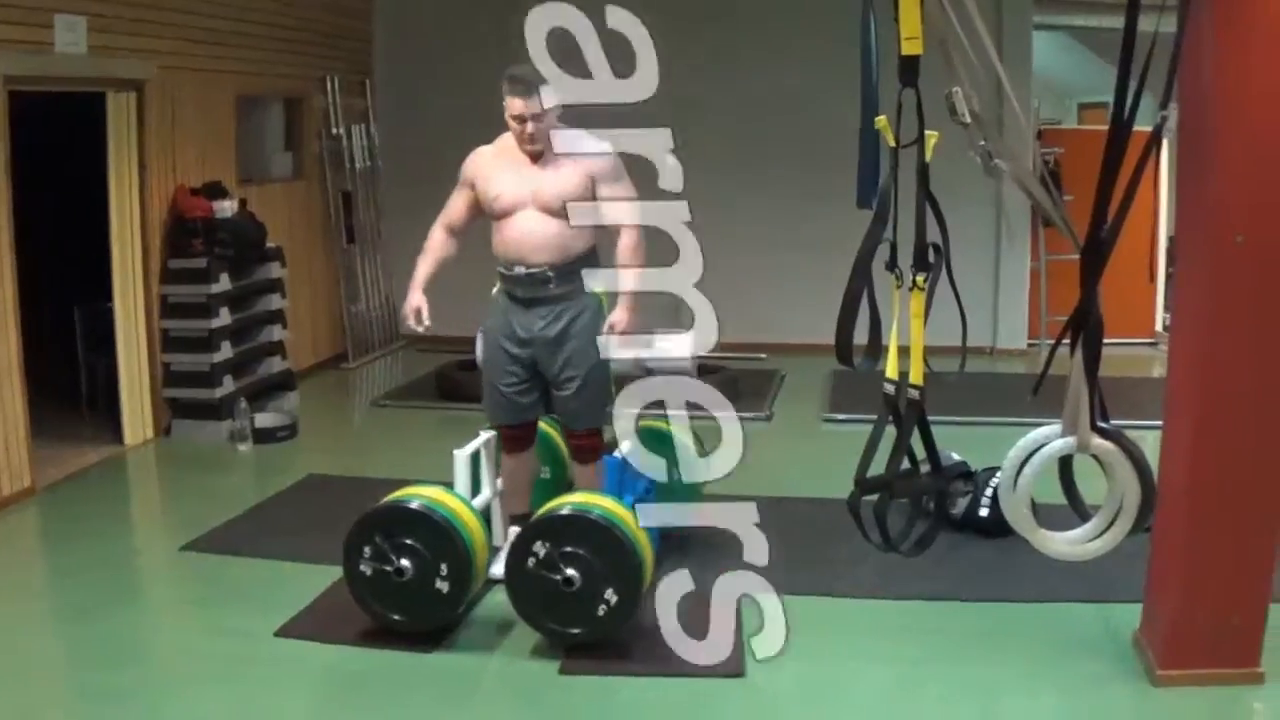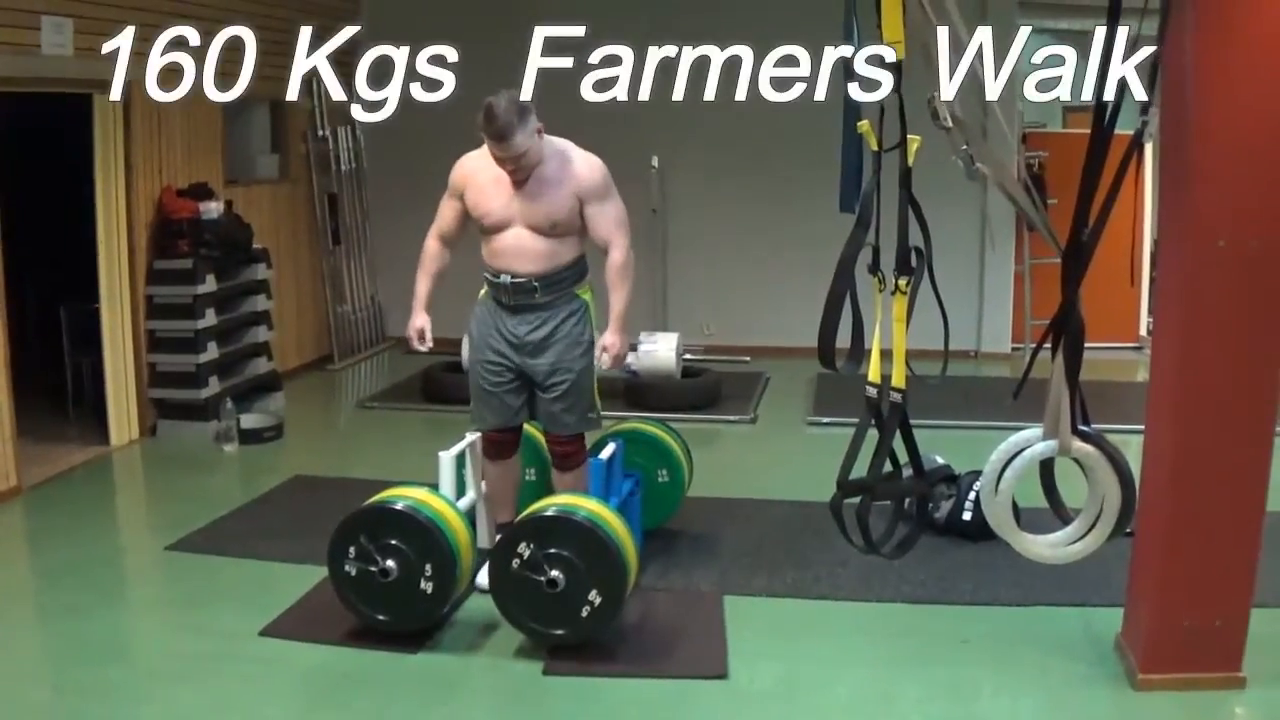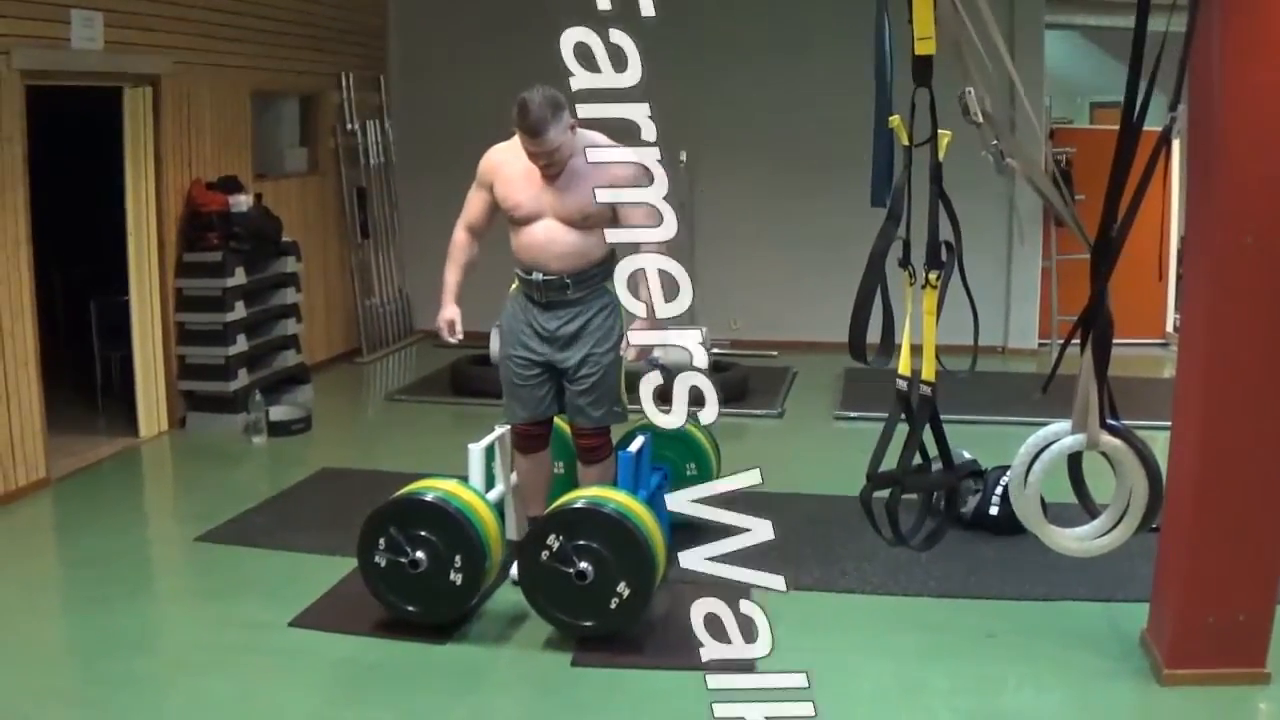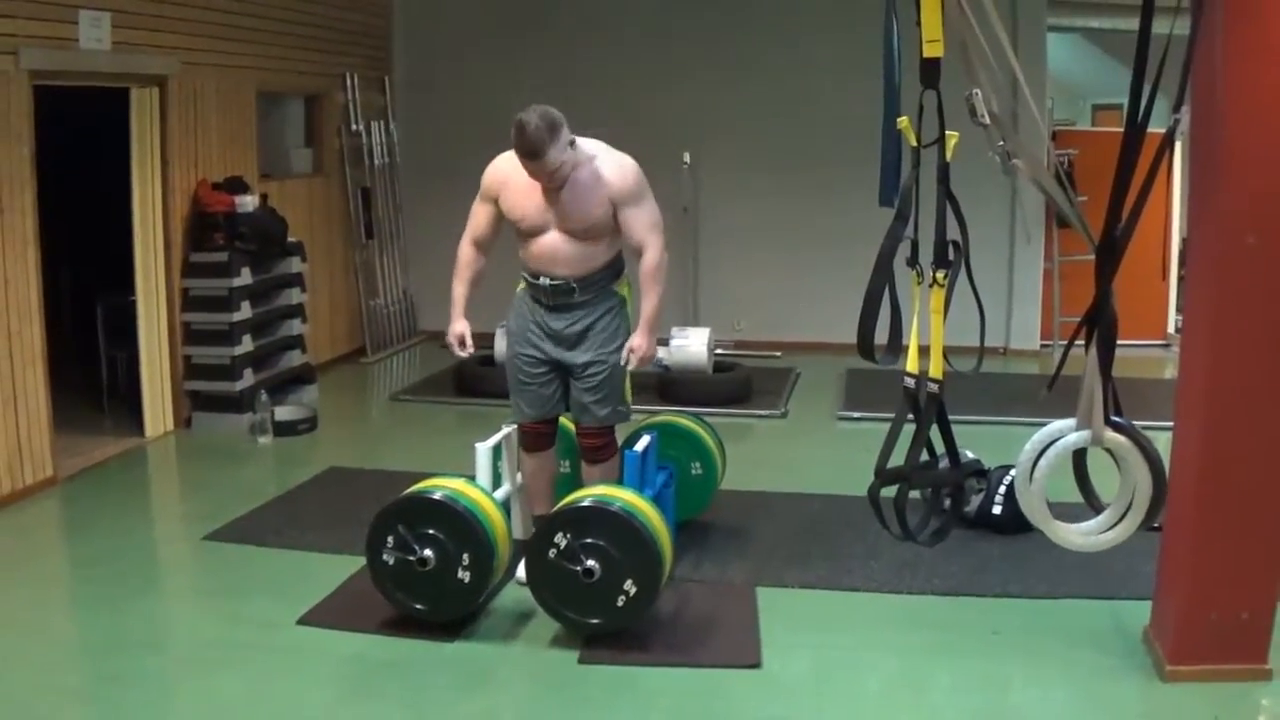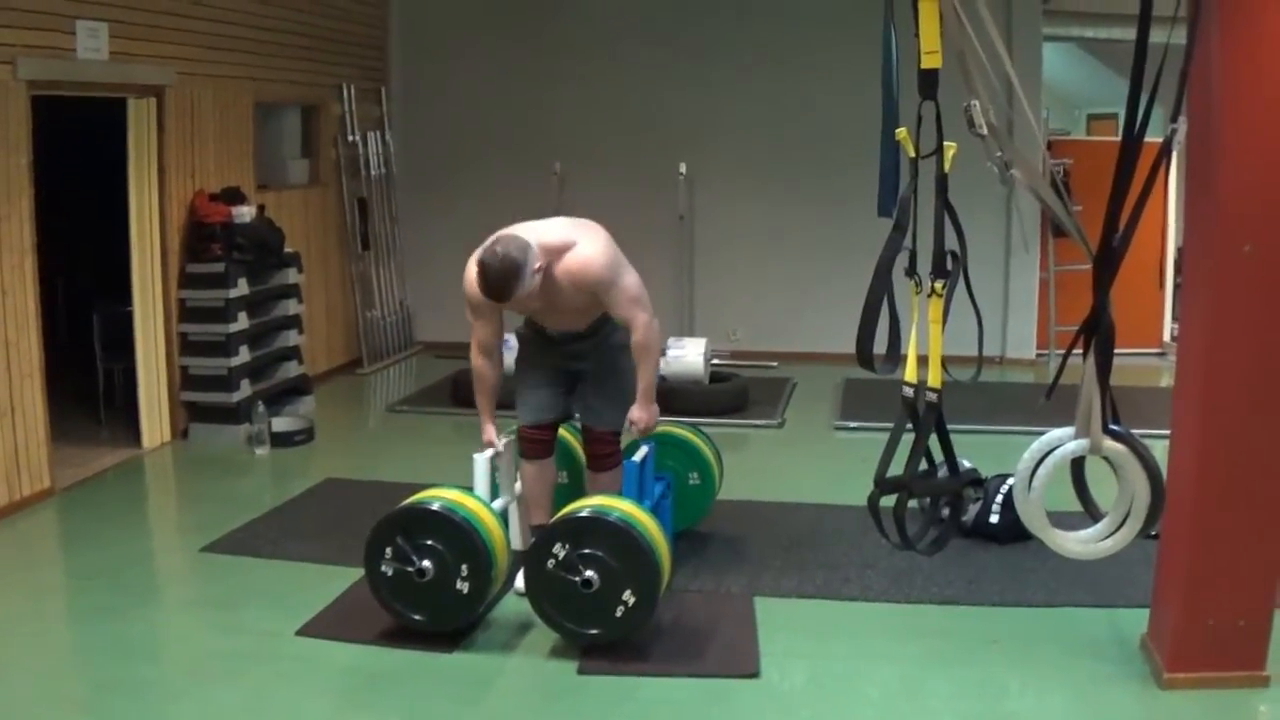
dt=1s
person 1, frame 1
left shoulder: (595, 158)
right shoulder: (482, 162)
left elbow: (628, 230)
right elbow: (447, 228)
left wrist: (625, 300)
right wrist: (418, 286)
left hip: (573, 303)
right hip: (508, 305)
left knee: (583, 429)
right knee: (512, 428)
right ankle: (518, 532)
person 1, frame 2
left shoulder: (583, 171)
right shoulder: (468, 171)
left elbow: (617, 248)
right elbow: (439, 239)
left wrist: (615, 325)
right wrist: (420, 306)
left hip: (560, 311)
right hip: (495, 311)
left knee: (564, 438)
right knee: (497, 435)
person 1, frame 3
left shoulder: (615, 164)
right shoulder: (497, 162)
left elbow: (649, 239)
right elbow: (468, 230)
left wrist: (643, 316)
right wrist: (449, 298)
left hip: (590, 305)
right hip: (526, 304)
left knee: (591, 431)
right knee: (527, 428)
person 1, frame 4
left shoulder: (617, 172)
right shoulder: (500, 174)
left elbow: (652, 250)
right elbow: (473, 244)
left wrist: (646, 327)
right wrist: (458, 312)
left hip: (597, 308)
right hip: (533, 308)
left knee: (595, 432)
right knee: (533, 428)
person 1, frame 5
left shoulder: (589, 257)
right shoulder: (479, 276)
left elbow: (644, 322)
right elbow: (485, 352)
left wrist: (645, 400)
right wrist: (486, 419)
left hip: (604, 337)
right hip: (542, 339)
left knee: (600, 438)
right knee: (533, 434)
